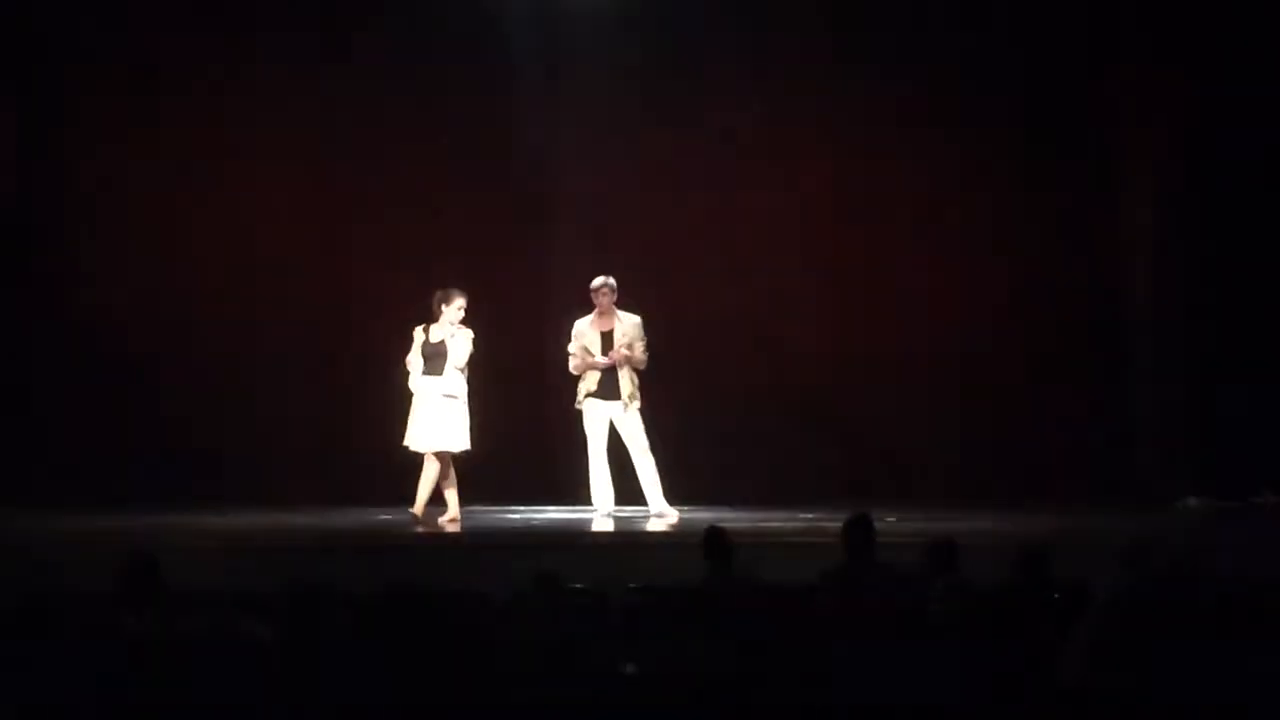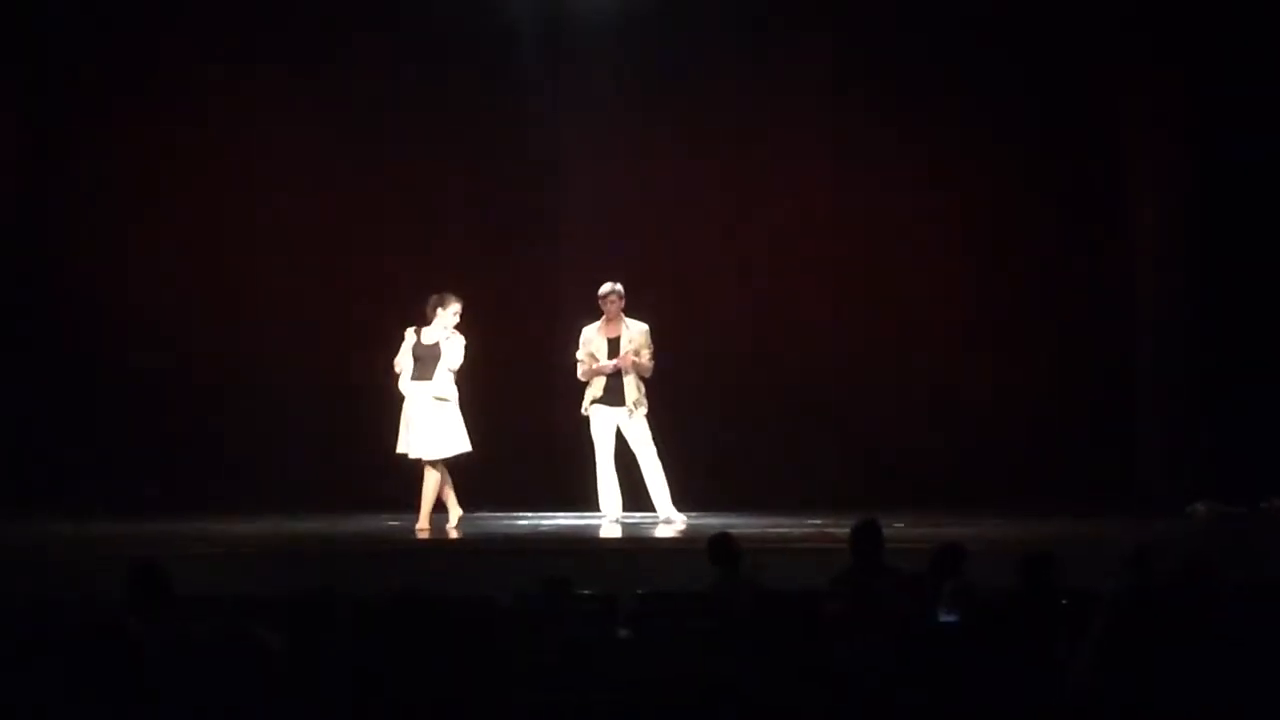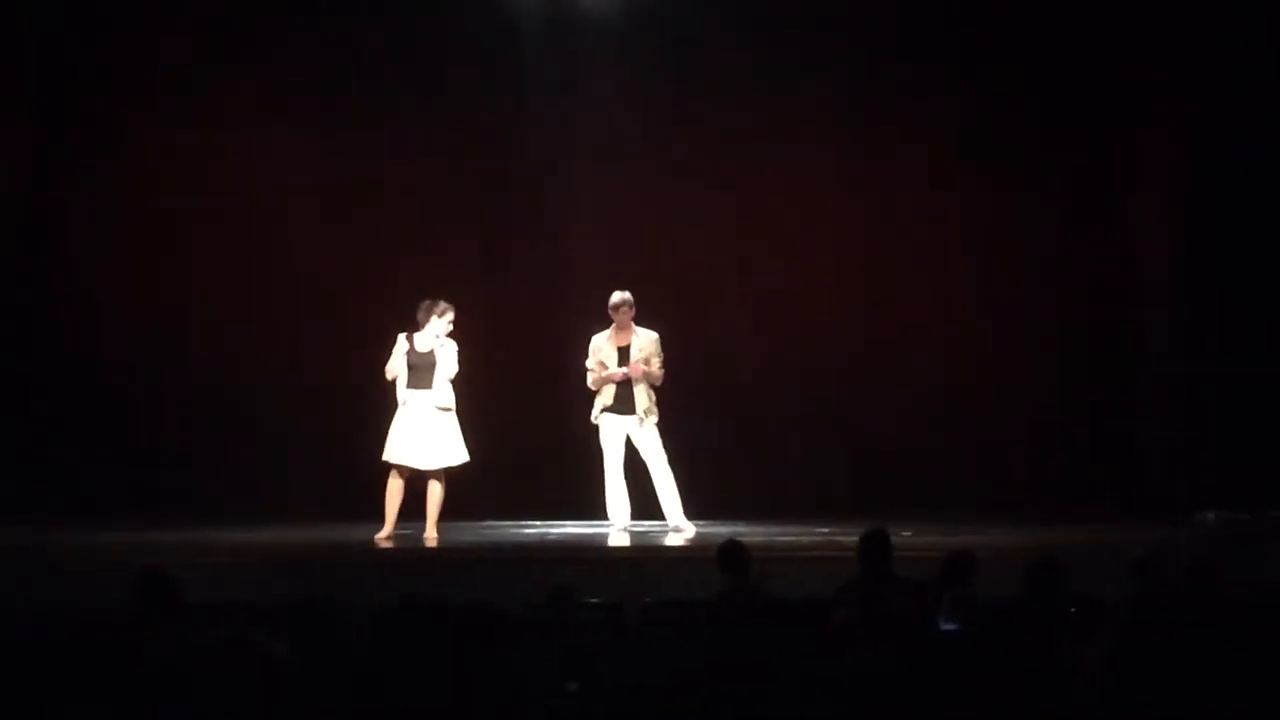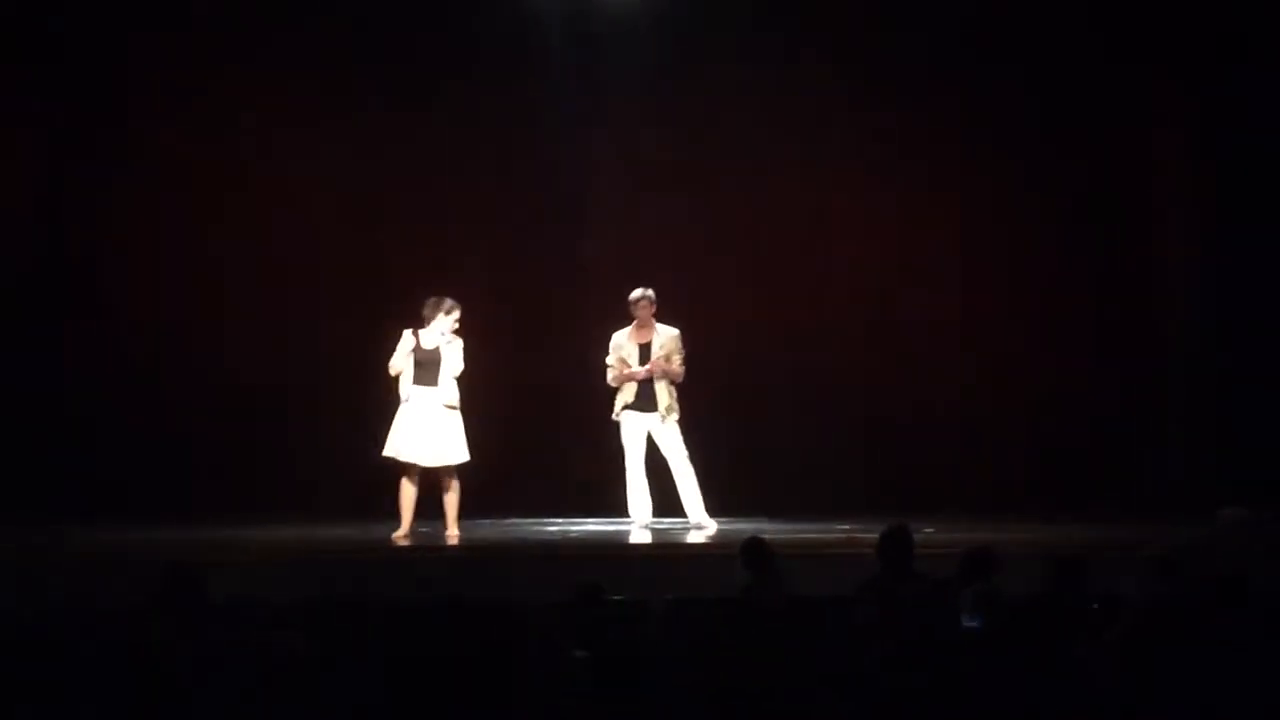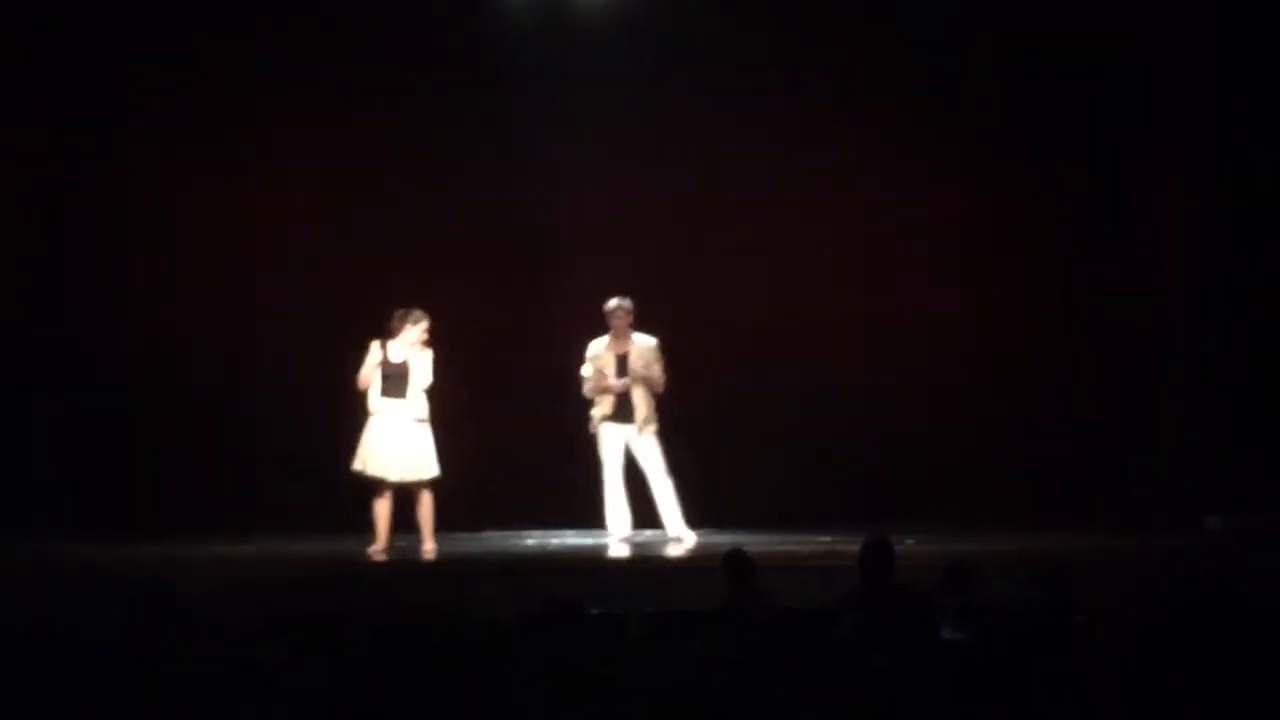
dt=0.4s
person 1, frame 1
left shoulder: (632, 323)
right shoulder: (581, 326)
left elbow: (642, 361)
right elbow: (573, 366)
left wrist: (628, 356)
right wrist: (592, 362)
left hip: (624, 397)
right hip: (594, 397)
left knee: (641, 449)
right knee: (597, 452)
left ankle: (658, 504)
right ankle: (603, 506)
person 1, frame 2
left shoulder: (639, 330)
right shoulder: (589, 333)
left elbow: (648, 370)
right elbow: (581, 373)
left wrist: (634, 362)
right wrist: (598, 368)
left hip: (630, 404)
right hip: (600, 404)
left knee: (648, 455)
right knee: (604, 458)
left ankle: (666, 510)
right ankle: (611, 512)
person 1, frame 3
left shoulder: (649, 338)
right shoulder: (599, 341)
left elbow: (658, 378)
right elbow: (592, 382)
left wrist: (645, 371)
right wrist: (608, 375)
left hip: (640, 412)
right hip: (611, 412)
left knee: (659, 463)
right knee: (613, 466)
left ankle: (676, 519)
right ankle: (619, 522)
person 1, frame 4
left shoulder: (670, 335)
right shoulder: (619, 338)
left elbow: (679, 375)
right elbow: (612, 378)
left wrist: (665, 369)
right wrist: (631, 373)
left hip: (661, 409)
right hip: (632, 409)
left knee: (680, 460)
right knee: (634, 464)
left ankle: (698, 516)
right ankle: (640, 517)
person 1, frame 5
left shoulder: (648, 344)
right shoulder: (596, 348)
left elbow: (659, 385)
right elbow: (588, 388)
left wrist: (646, 376)
right wrist: (606, 386)
left hip: (639, 420)
right hip: (609, 420)
left knee: (658, 473)
right knee: (612, 475)
left ankle: (677, 529)
right ankle: (619, 530)
person 2, frame 1
left shoulder: (462, 334)
right shoulder: (423, 331)
left elbow: (459, 362)
right elbow: (411, 365)
left wrist: (449, 336)
right wrist: (417, 343)
left hip: (448, 397)
right hip: (425, 395)
left knee: (434, 454)
right knee: (442, 457)
left ankle: (419, 507)
right ankle: (453, 508)
person 2, frame 2
left shoulder: (455, 339)
right shoulder: (414, 333)
left elbow: (453, 364)
right elbow: (398, 367)
left wrist: (443, 338)
right wrist: (408, 343)
left hip: (439, 401)
right hip: (415, 400)
left knee: (432, 462)
right knee: (433, 462)
left ankle: (424, 519)
right ankle: (453, 507)
person 2, frame 3
left shoulder: (448, 346)
right shoulder: (406, 340)
left elbow: (450, 372)
right elbow: (390, 373)
left wrist: (438, 346)
right wrist: (402, 351)
left hip: (437, 410)
right hip: (411, 409)
left knee: (436, 471)
right knee: (398, 470)
left ankle: (431, 528)
right ankle: (388, 526)
person 2, frame 4
left shoulder: (454, 342)
right shoulder: (411, 336)
left elbow: (455, 370)
right elbow: (393, 369)
left wrist: (444, 343)
right wrist: (407, 347)
left hip: (442, 406)
right hip: (415, 405)
left knee: (447, 469)
right knee: (410, 468)
left ankle: (452, 526)
right ankle: (405, 526)
person 2, frame 5
left shoulder: (423, 353)
right shoulder: (379, 347)
left elbow: (423, 382)
right elbow: (362, 383)
left wrist: (413, 355)
right wrist: (374, 361)
left hip: (411, 419)
right hip: (383, 419)
left knee: (421, 483)
right knee: (382, 483)
left ankle: (428, 541)
right ankle: (381, 541)
